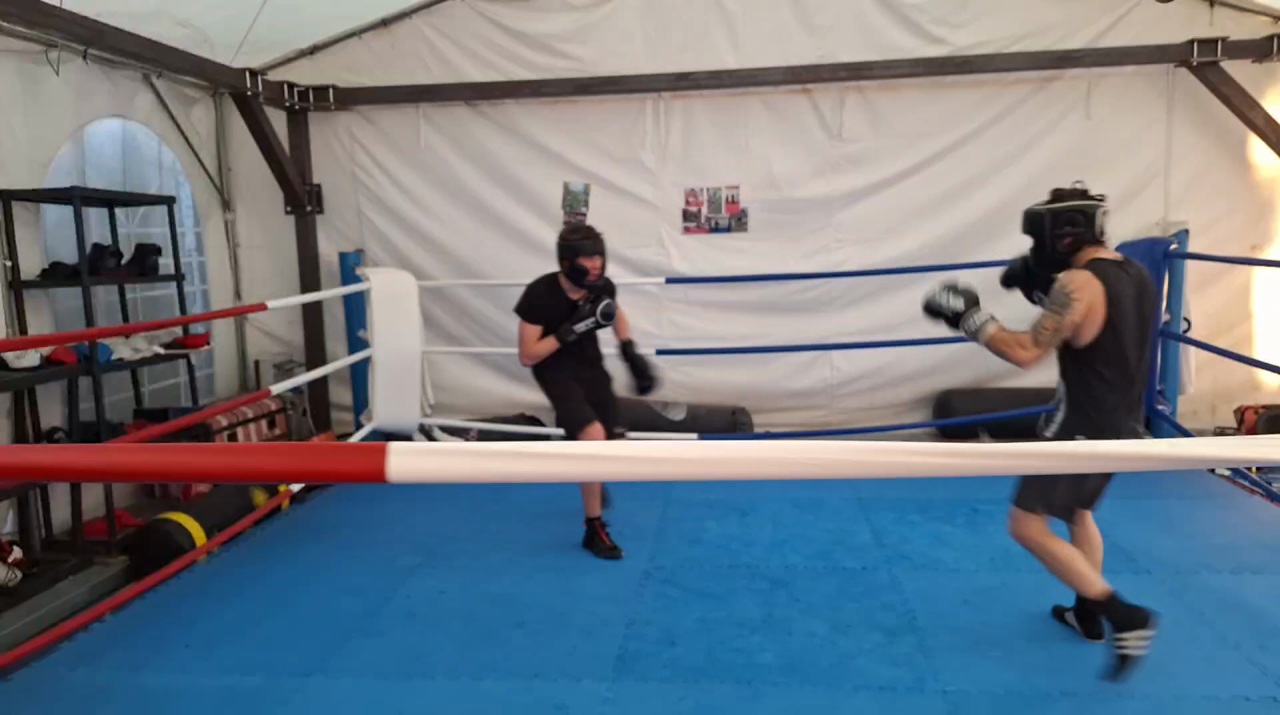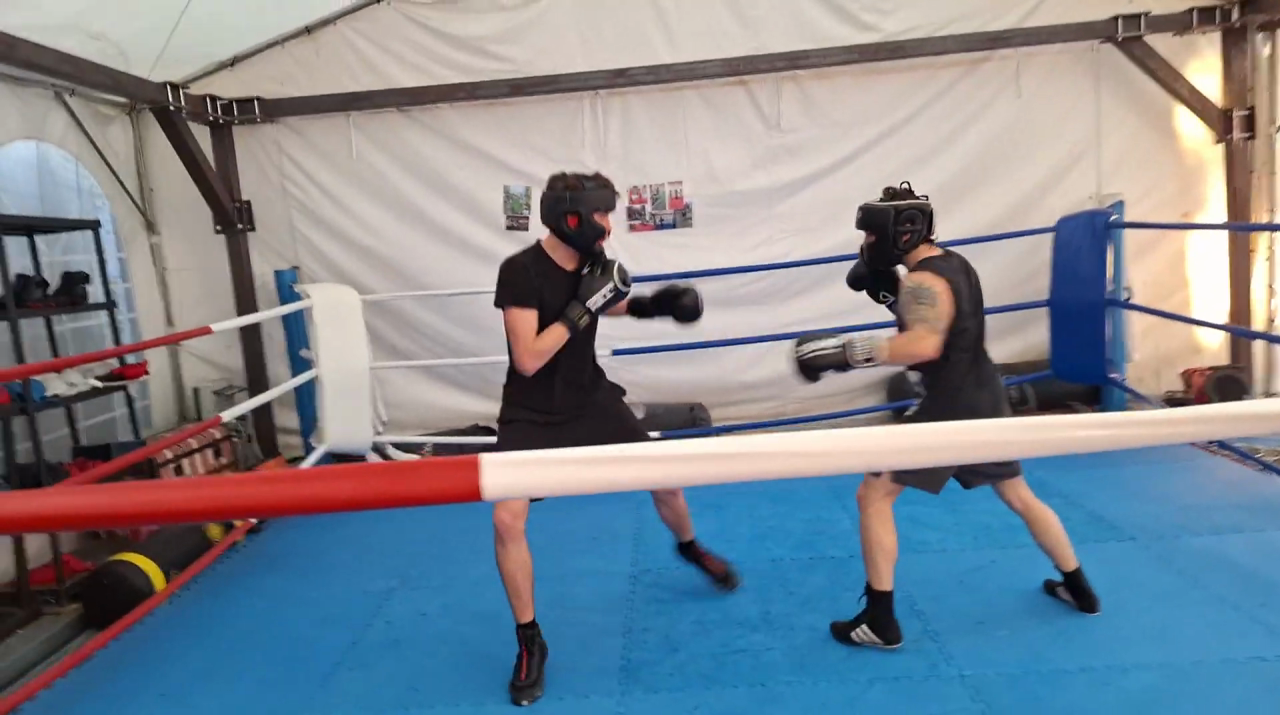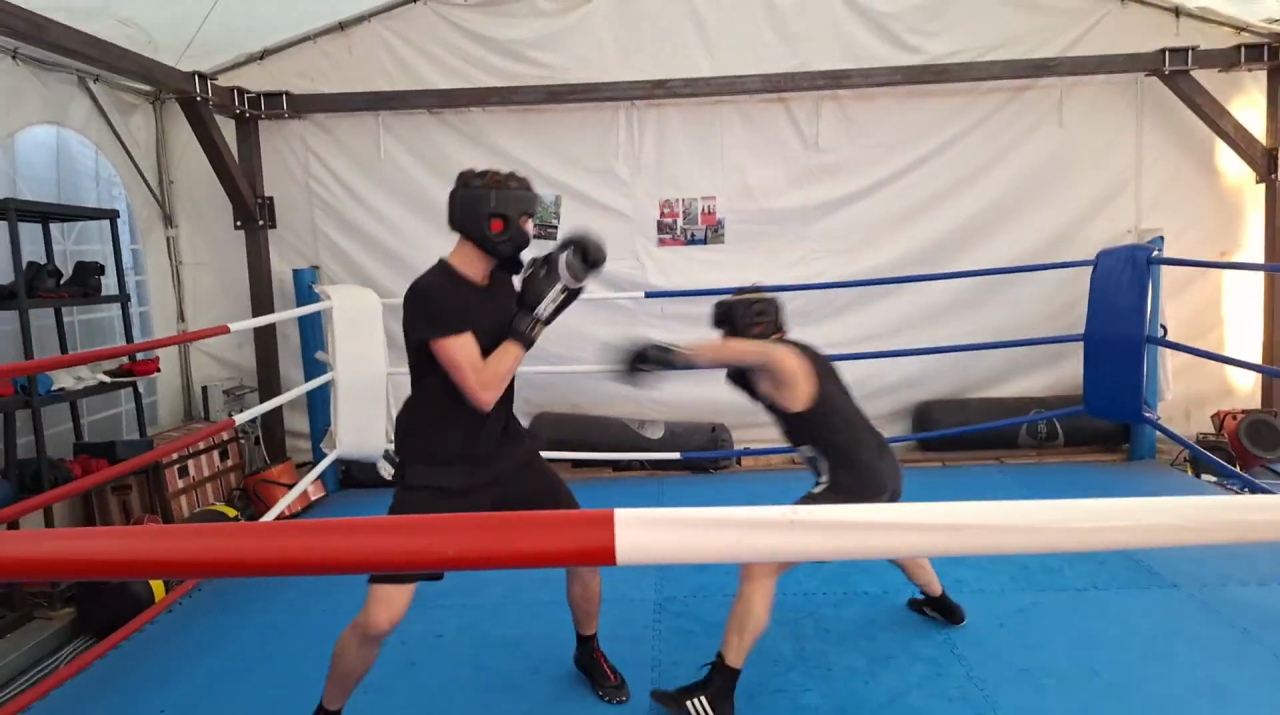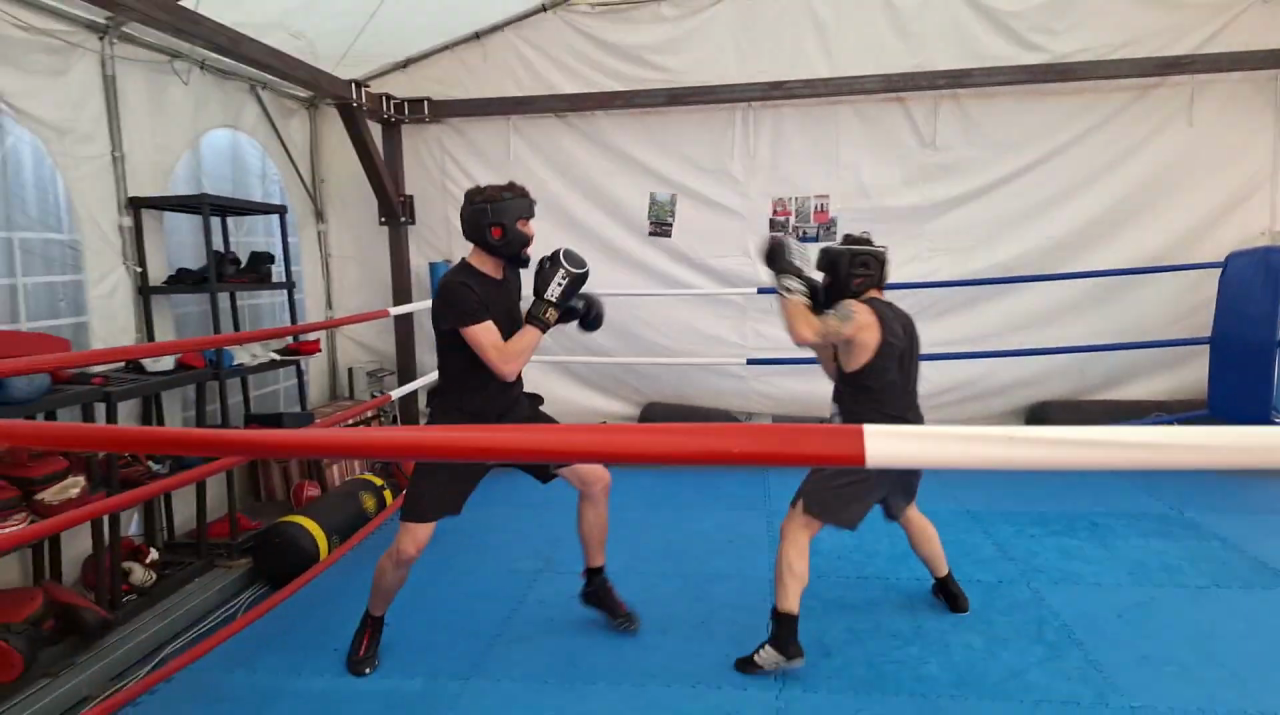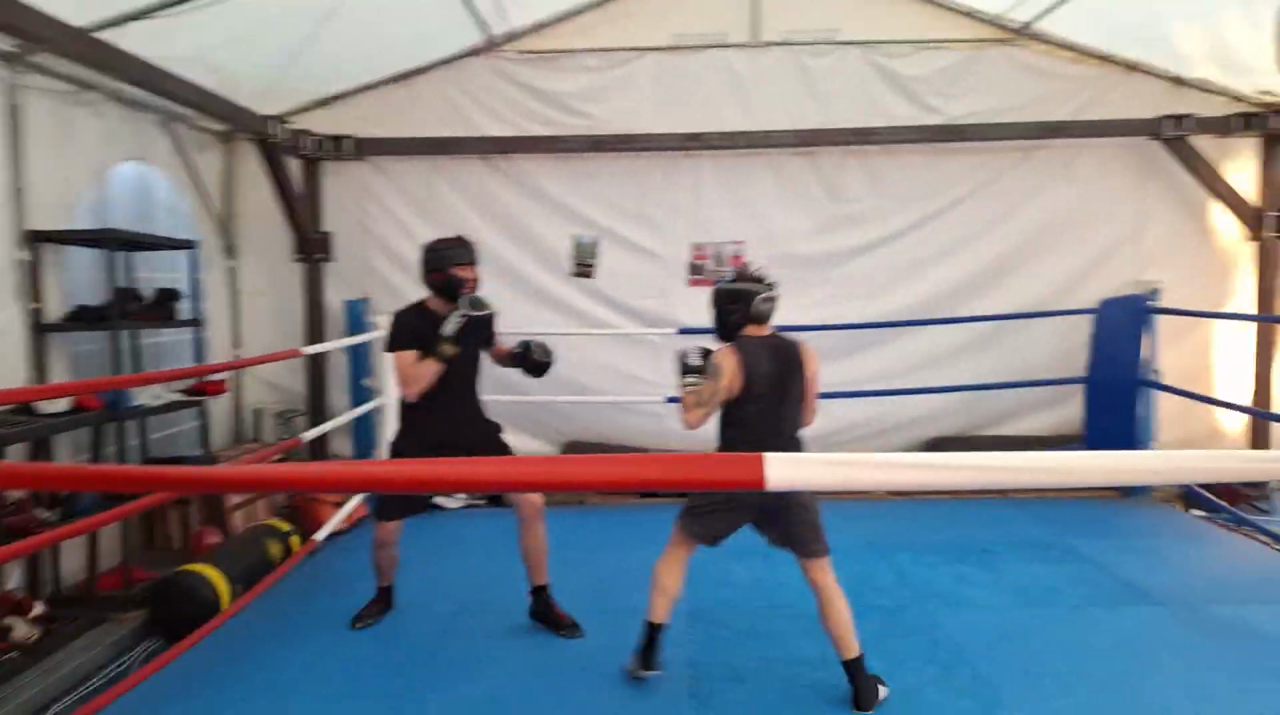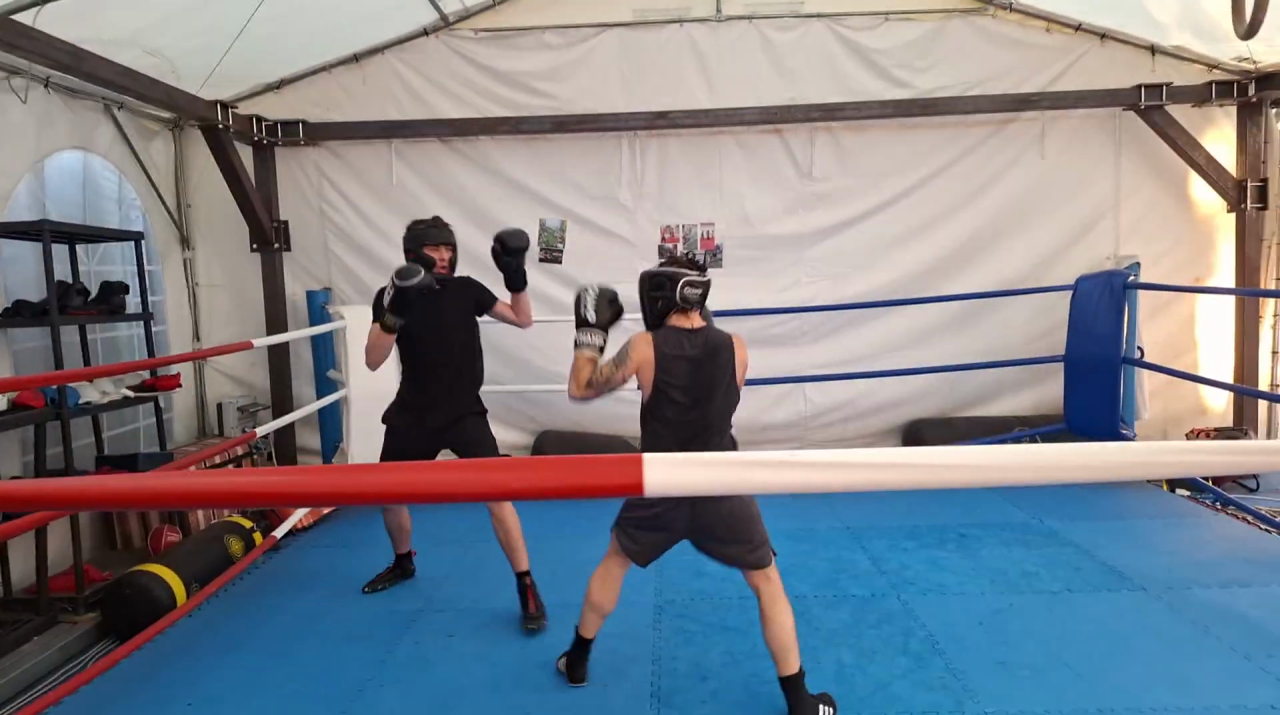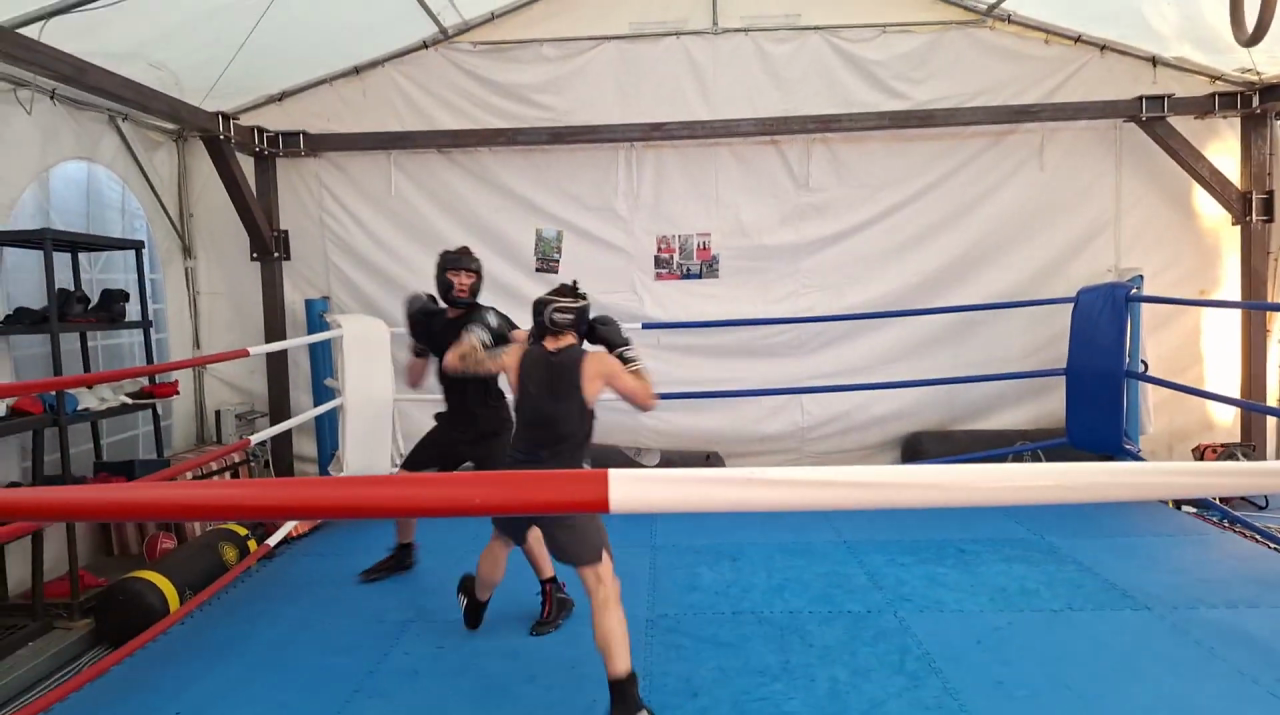
dt=0.7s
person 1, frame 1
left shoulder: (1078, 284)
right shoulder: (1137, 276)
left elbow: (1025, 353)
left wrist: (969, 316)
right wrist: (1042, 292)
left hip: (1084, 428)
right hip: (1124, 425)
left knee: (1027, 526)
right knee: (1078, 511)
left ankle: (1128, 614)
right ankle: (1093, 613)
person 1, frame 2
left shoulder: (922, 282)
right shoulder: (951, 264)
left elbow: (921, 346)
left wrist: (843, 349)
right wrist: (884, 290)
left hip: (948, 408)
right hip: (988, 401)
left knee: (874, 496)
right knee: (1019, 496)
left ankle: (880, 618)
right ankle: (1078, 588)
person 1, frame 3
left shoulder: (779, 357)
right shoulder: (802, 359)
left elbow: (728, 352)
left wrist: (667, 353)
right wrist: (756, 386)
left hip: (856, 487)
right hip: (884, 472)
left knee: (759, 570)
right ankle: (942, 604)
person 1, frame 4
left shoulder: (855, 314)
right shoulder: (898, 318)
left elbow: (803, 335)
left wrist: (789, 280)
right wrist: (813, 305)
left knee: (796, 530)
right knee: (906, 514)
left ankle: (783, 639)
right ankle: (951, 591)
person 1, frame 5
left shoulder: (727, 357)
right shoulder: (801, 353)
left elbow: (693, 419)
left wrist: (694, 376)
left knee: (677, 548)
right knee: (821, 575)
left ankle: (649, 652)
person 1, frame 6
left shoulder: (644, 347)
right shoulder: (735, 349)
left elbow: (580, 389)
left wrist: (590, 332)
right hip: (719, 488)
left knee: (615, 559)
right knee: (768, 584)
left ankle: (577, 658)
person 1, frame 7
left shoulder: (518, 355)
right shoulder: (597, 363)
left elbow: (452, 362)
right elbow: (647, 401)
left wrist: (477, 335)
right wrist: (625, 349)
left knee: (502, 541)
right knee: (604, 589)
left ankle: (475, 607)
person 2, frame 1
left shoulder: (602, 286)
right shoulder: (539, 294)
right elbow: (528, 357)
left wrist: (631, 353)
right wrist: (570, 331)
left hip: (590, 367)
right hip: (557, 374)
left knee: (613, 440)
right knee: (594, 436)
right ankle: (593, 527)
person 2, frame 2
left shoulder: (593, 260)
right shoulder: (520, 271)
left elbow: (614, 304)
right elbow: (527, 359)
left wrist: (651, 302)
right wrist: (583, 306)
left hip: (590, 399)
right hip: (531, 411)
left knee: (664, 481)
right knee: (507, 519)
left ankle: (690, 548)
right ankle: (529, 641)
person 2, frame 3
left shoulder: (498, 274)
right shoulder: (432, 294)
left elbow: (507, 335)
right elbow: (482, 392)
left wrist: (566, 271)
right wrist: (538, 314)
left hip: (503, 454)
right hip: (435, 471)
right knee: (379, 619)
left ankle: (588, 650)
person 2, frame 4
left shoulder: (509, 270)
right shoulder: (458, 289)
right elbow: (507, 364)
left wrist: (567, 306)
right wrist: (548, 305)
left hip: (514, 413)
right hip: (460, 426)
left knee: (597, 480)
right knee: (409, 547)
left ankle: (596, 585)
right ankle: (372, 623)
person 2, frame 5
left shoulder: (475, 311)
right shoulder: (408, 322)
left elbow: (498, 353)
right elbow: (410, 389)
left wrist: (521, 356)
right wrist: (448, 341)
left hip: (473, 431)
right hip: (420, 441)
left knee: (531, 504)
right knee: (385, 533)
left ankle: (543, 602)
right ankle: (383, 596)
person 2, frame 6
left shoulder: (467, 290)
right shoulder: (391, 297)
left elbow: (522, 320)
right elbow: (373, 361)
left wrist: (516, 275)
right wrist: (393, 312)
left hip: (464, 411)
right hip: (412, 414)
left ankle: (526, 586)
right ankle: (404, 563)
person 2, frame 7
left shoulder: (488, 317)
right shoulder: (432, 321)
right elbow: (413, 381)
left wrist: (499, 334)
right wrist: (420, 339)
left hip: (491, 427)
right hip: (453, 424)
left ankle: (554, 592)
right ankle: (403, 553)
